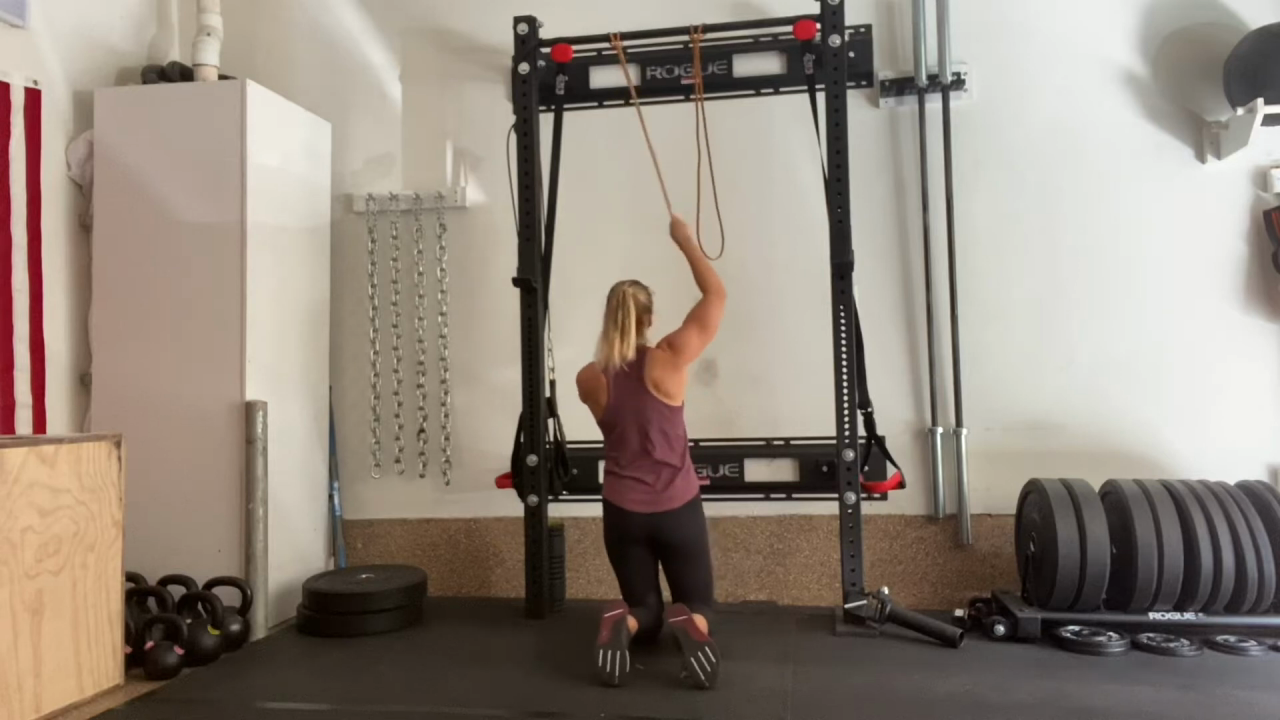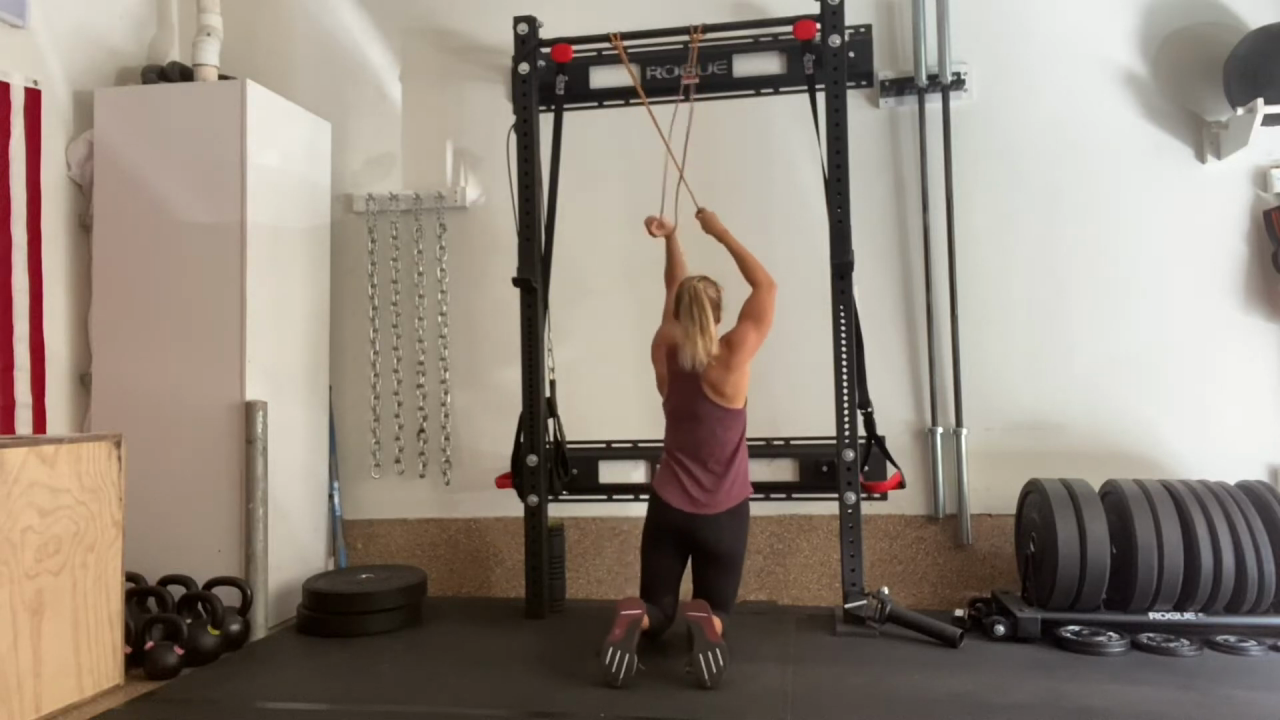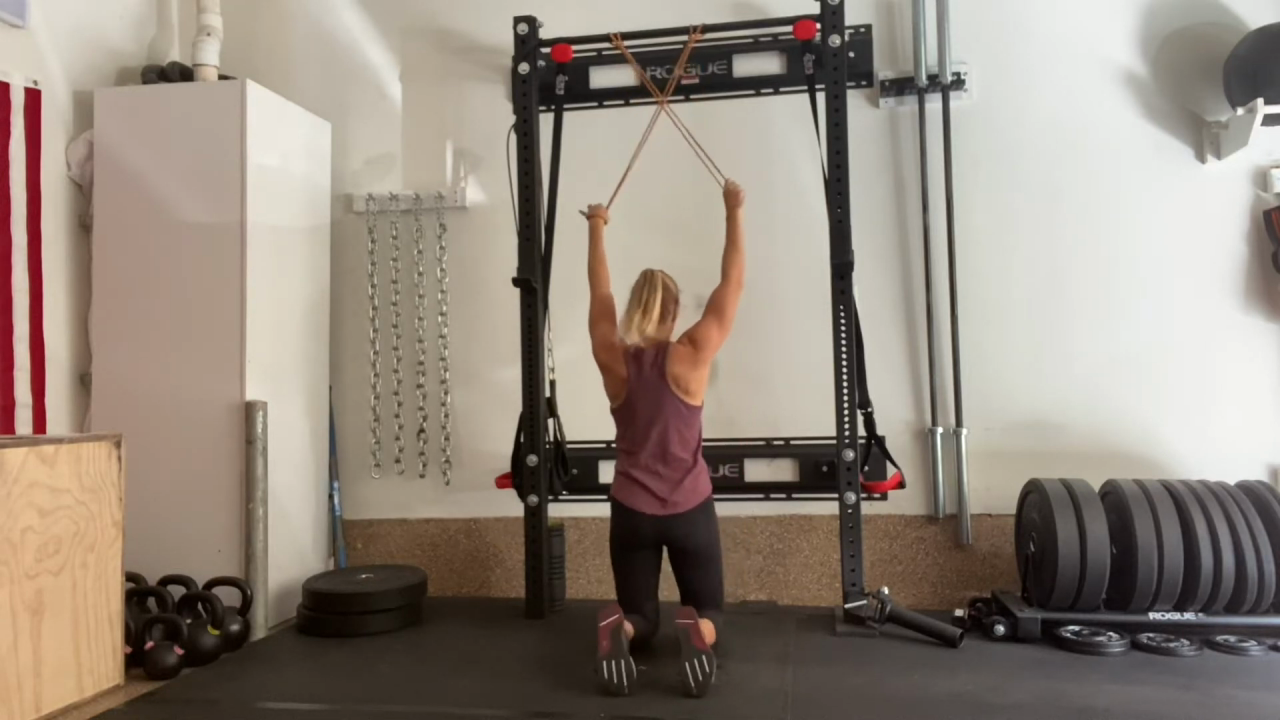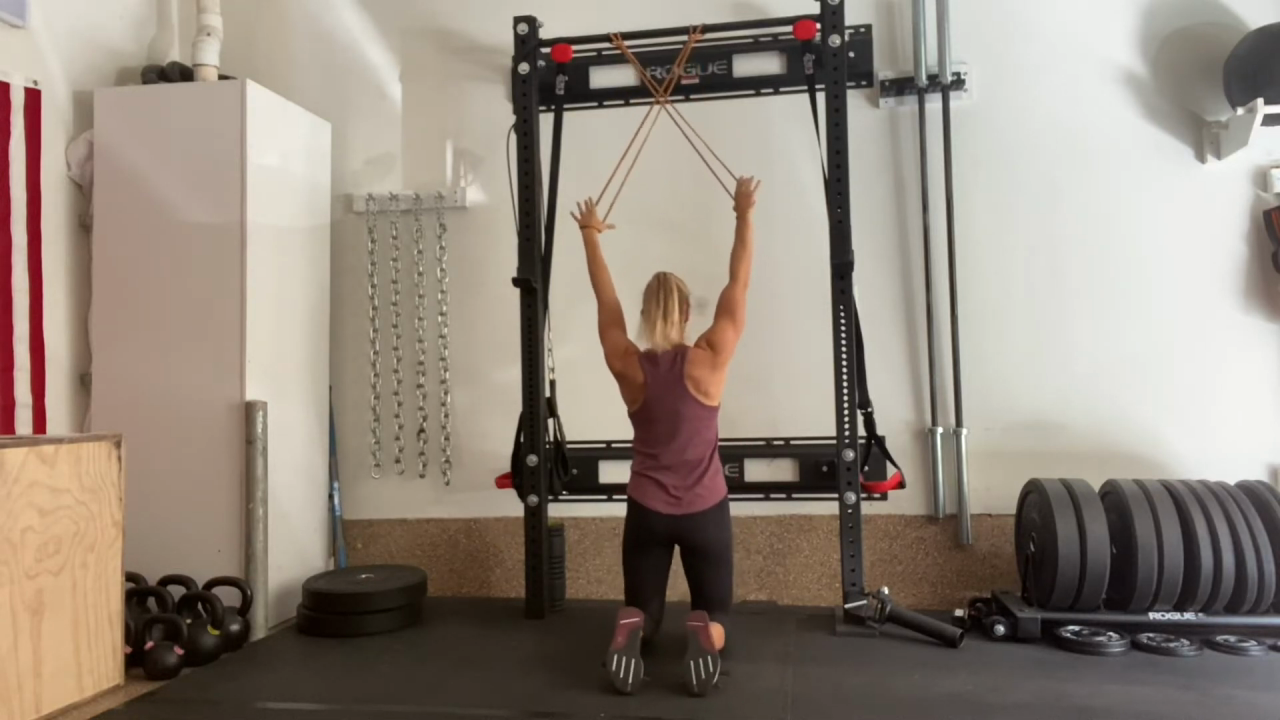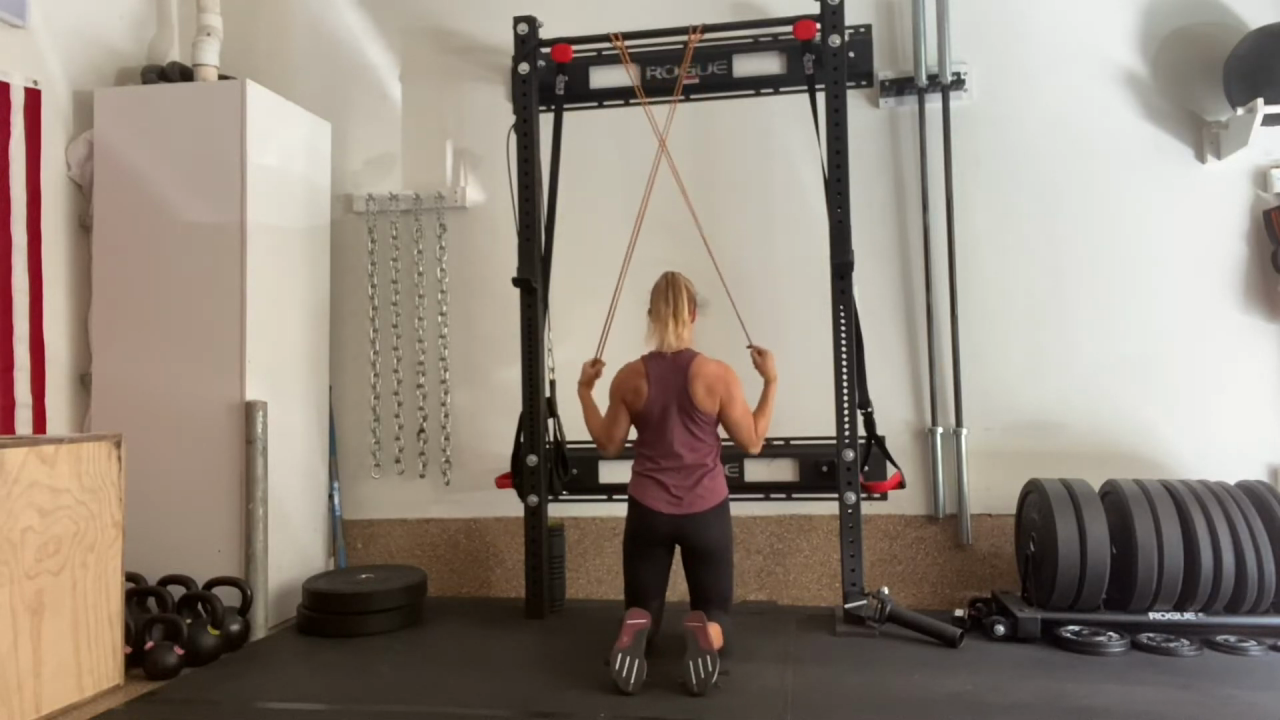
dt=1s
person 1, frame 1
left shoulder: (590, 378)
right shoulder: (669, 361)
right elbow: (716, 297)
left wrist: (615, 351)
right wrist: (684, 241)
left hip: (623, 513)
right hip: (678, 509)
left knee: (645, 612)
right knee: (697, 604)
left ankle: (622, 624)
right ankle: (689, 625)
person 1, frame 2
left shoulder: (664, 357)
right shoulder: (731, 361)
left elbow: (675, 292)
right elbow: (765, 287)
left wrist: (671, 241)
right wrist: (720, 233)
left hip: (668, 508)
right hip: (723, 514)
left knee: (657, 608)
right knee: (715, 609)
left ankle: (633, 619)
right ankle: (704, 625)
person 1, frame 3
left shoulder: (613, 361)
right shoulder: (691, 357)
left elbow: (600, 291)
right elbow: (732, 284)
left wrist: (596, 228)
right wrist: (734, 212)
left hip: (631, 511)
right hip: (690, 510)
left knee: (640, 617)
right knee: (707, 609)
left ankle: (619, 630)
right ankle: (695, 632)
person 1, frame 4
left shoulder: (628, 367)
right shoulder: (708, 363)
left elbow: (606, 298)
right elbow: (738, 285)
left wrist: (590, 234)
right wrist: (744, 214)
left hip: (647, 511)
right hip: (704, 511)
left knee: (643, 610)
right knee: (714, 612)
left ankle: (630, 632)
right ankle: (703, 635)
person 1, frame 5
left shoulder: (630, 376)
right shoulder: (717, 374)
left elbow: (608, 445)
right elbow: (753, 442)
left wrist: (585, 390)
right wrist: (771, 380)
left hip: (648, 510)
right hip: (706, 510)
left knee: (642, 607)
right knee: (713, 611)
left ankle: (634, 633)
right ankle: (704, 635)
